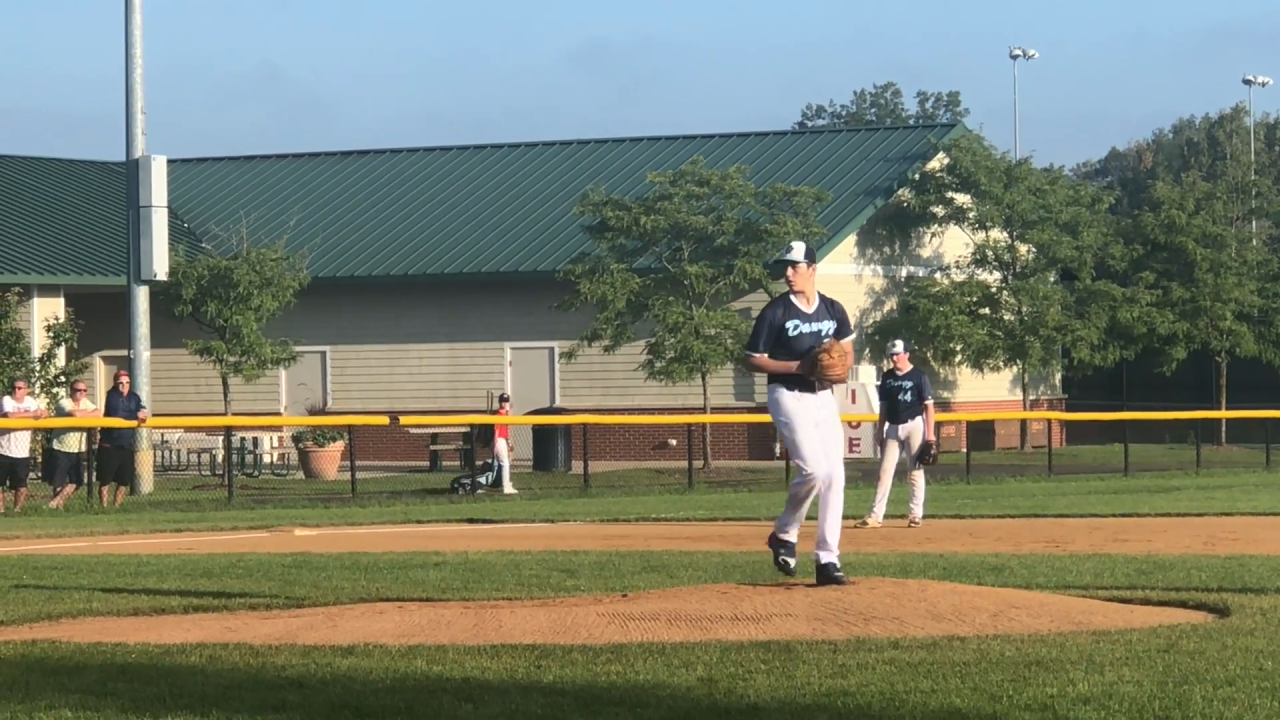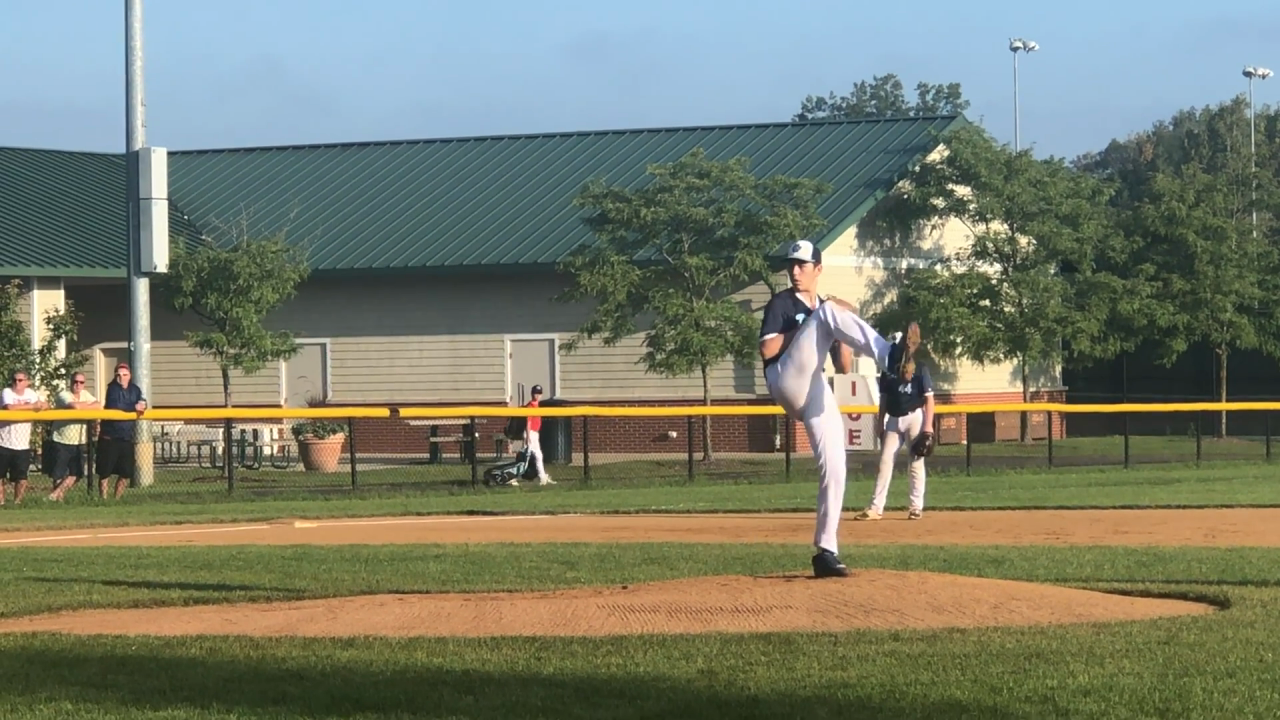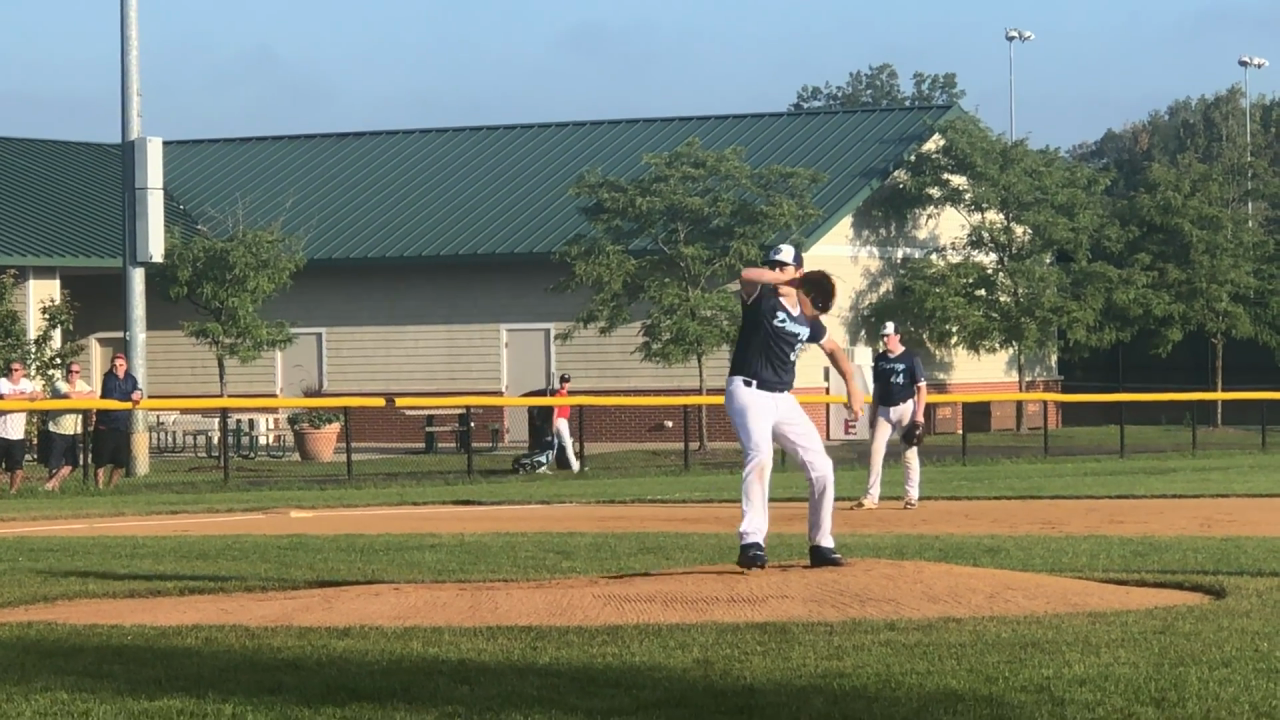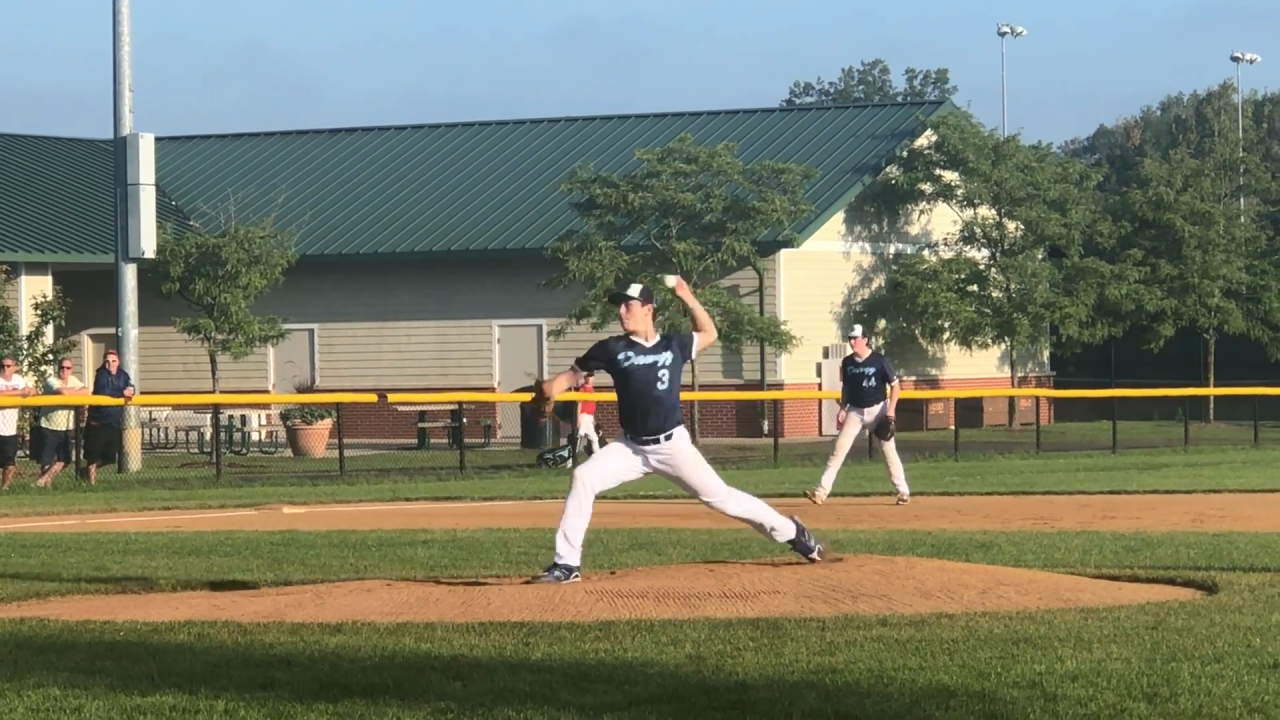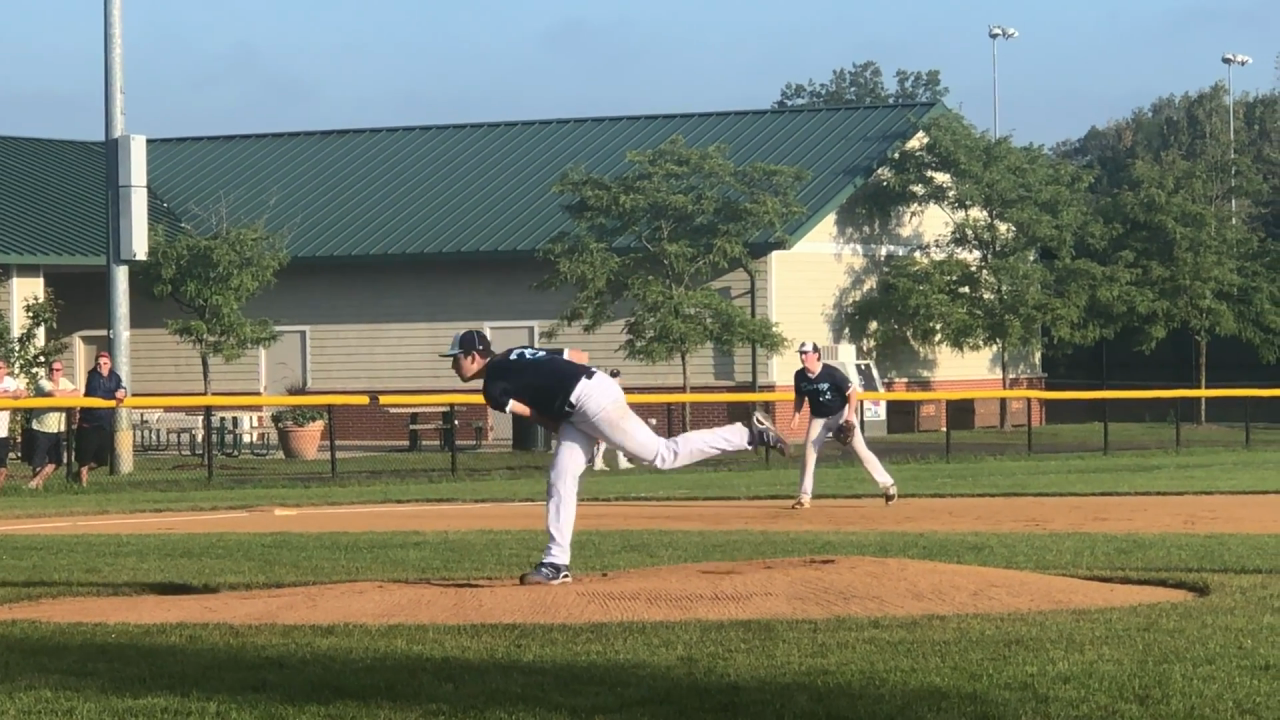
dt=0.4s
person 1, frame 1
left shoulder: (833, 310)
right shoulder: (774, 311)
left elbow: (847, 355)
right elbow: (753, 360)
right wrist: (797, 366)
left hip: (823, 398)
right hip: (788, 396)
left knee: (834, 478)
right knee: (814, 471)
left ankle: (827, 560)
right ankle: (784, 535)
person 1, frame 2
left shoulder: (827, 307)
right shoulder: (780, 303)
left elbow: (844, 366)
right elbow: (767, 349)
left wrist: (842, 337)
right wrist: (819, 326)
left hip: (816, 388)
right hip: (786, 380)
left knee: (834, 467)
right knee: (831, 311)
left ankle: (826, 551)
right ankle: (892, 356)
person 1, frame 3
left shoulder: (807, 318)
right shoulder: (760, 297)
left elbow: (834, 351)
right elbow: (746, 275)
left wrist: (853, 389)
right wrist: (791, 279)
left hip: (781, 399)
right hip: (747, 392)
left knee: (821, 468)
right knee: (760, 456)
left ankle: (821, 545)
right ankle: (752, 541)
person 1, frame 4
left shoulder: (675, 342)
right shoulder: (610, 348)
left elbow: (708, 332)
right elbow: (569, 377)
left wrist: (687, 297)
right wrist: (547, 391)
left hip: (672, 444)
right hip: (631, 444)
left knee: (723, 498)
right knee: (584, 478)
left ankle: (792, 532)
right ankle: (566, 564)
person 1, frame 5
left shoulder: (494, 385)
right shoulder: (515, 357)
left elbow: (537, 418)
right elbow: (579, 357)
left hip: (592, 400)
right hip: (589, 395)
left knee: (663, 453)
right knee: (561, 480)
left ankle: (749, 433)
right ankle: (555, 562)
